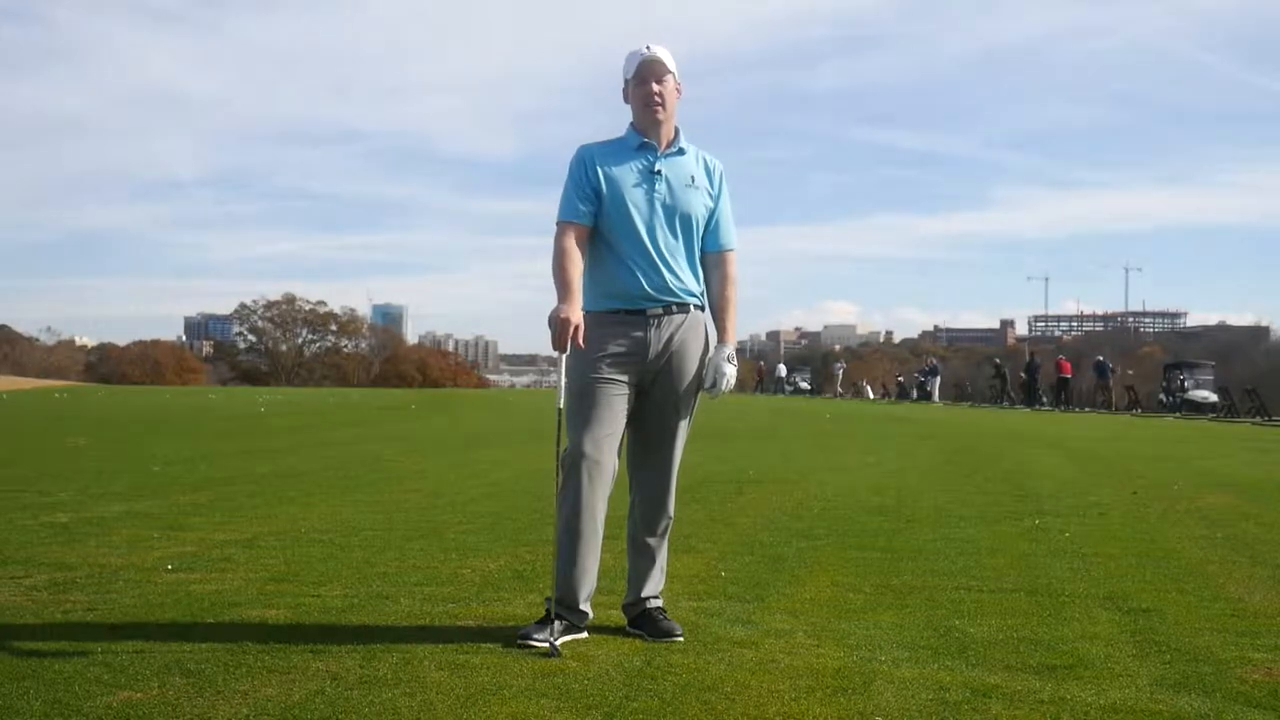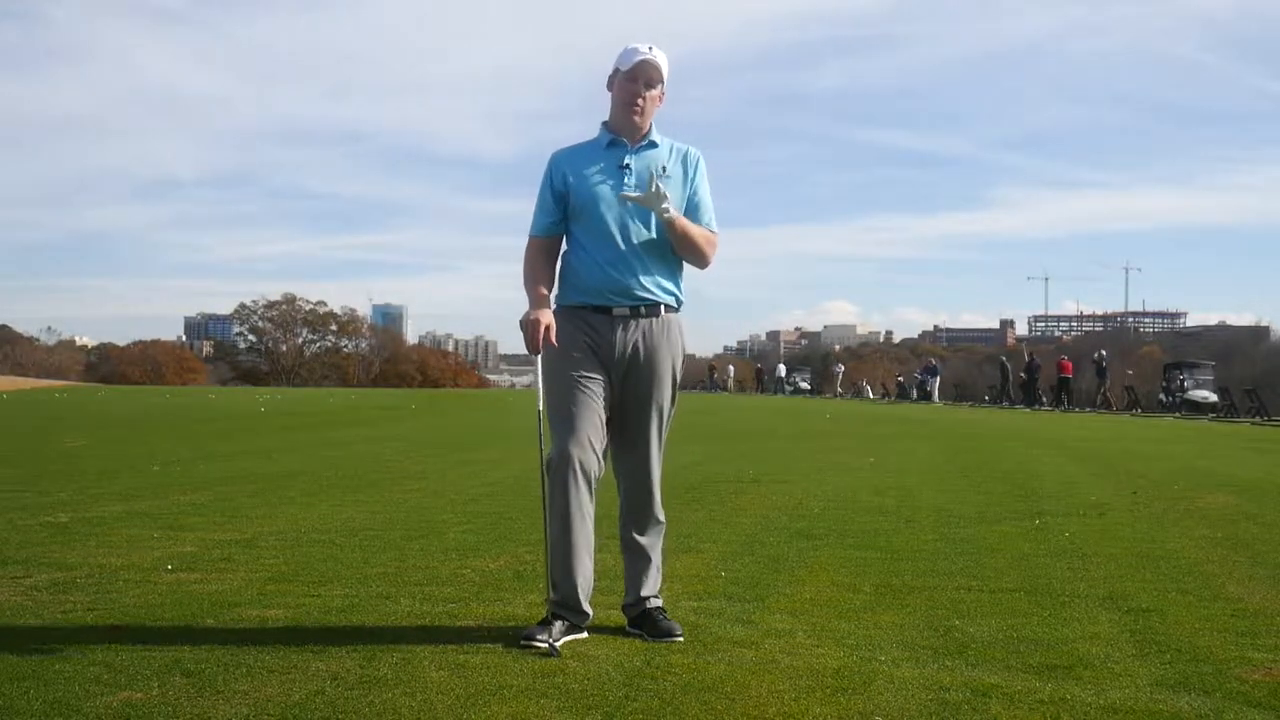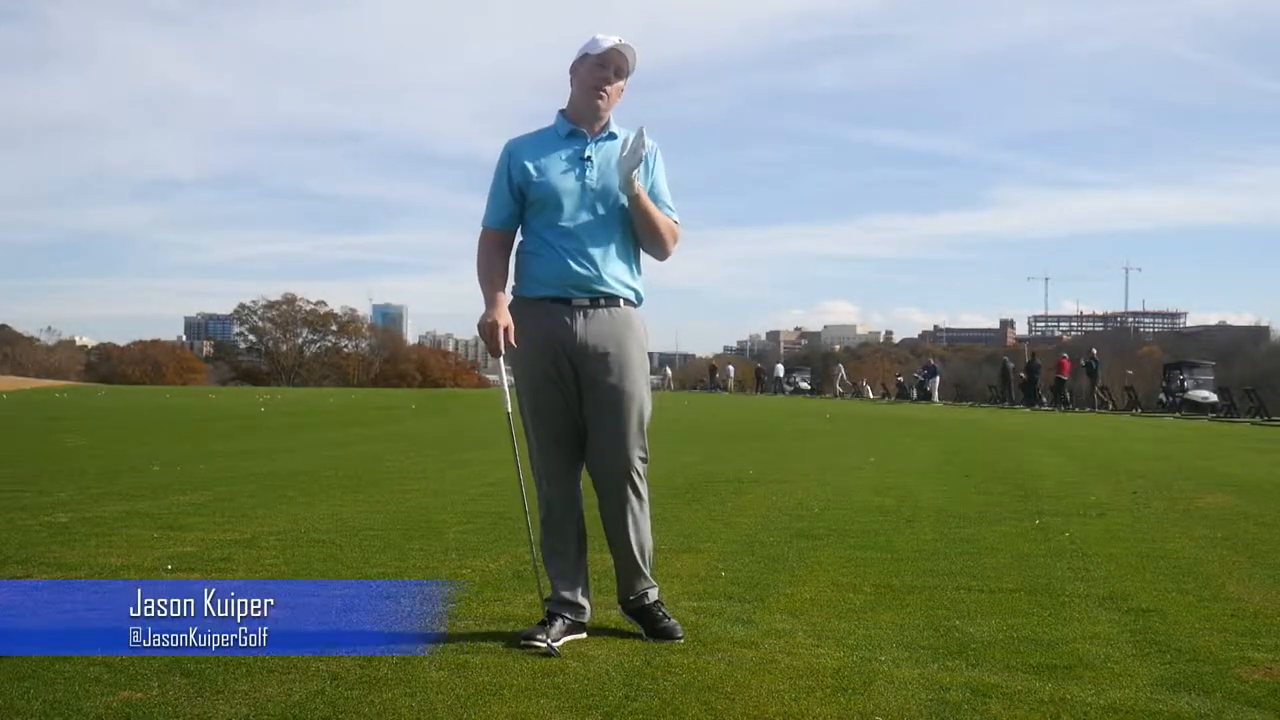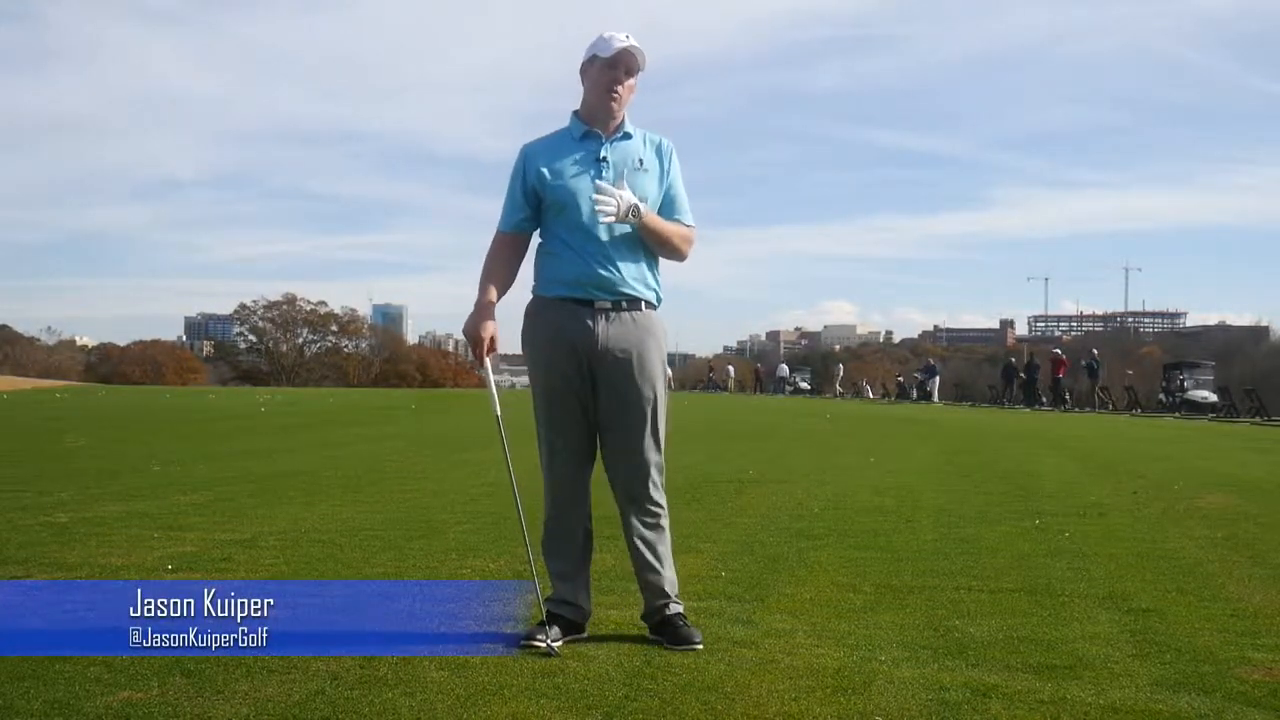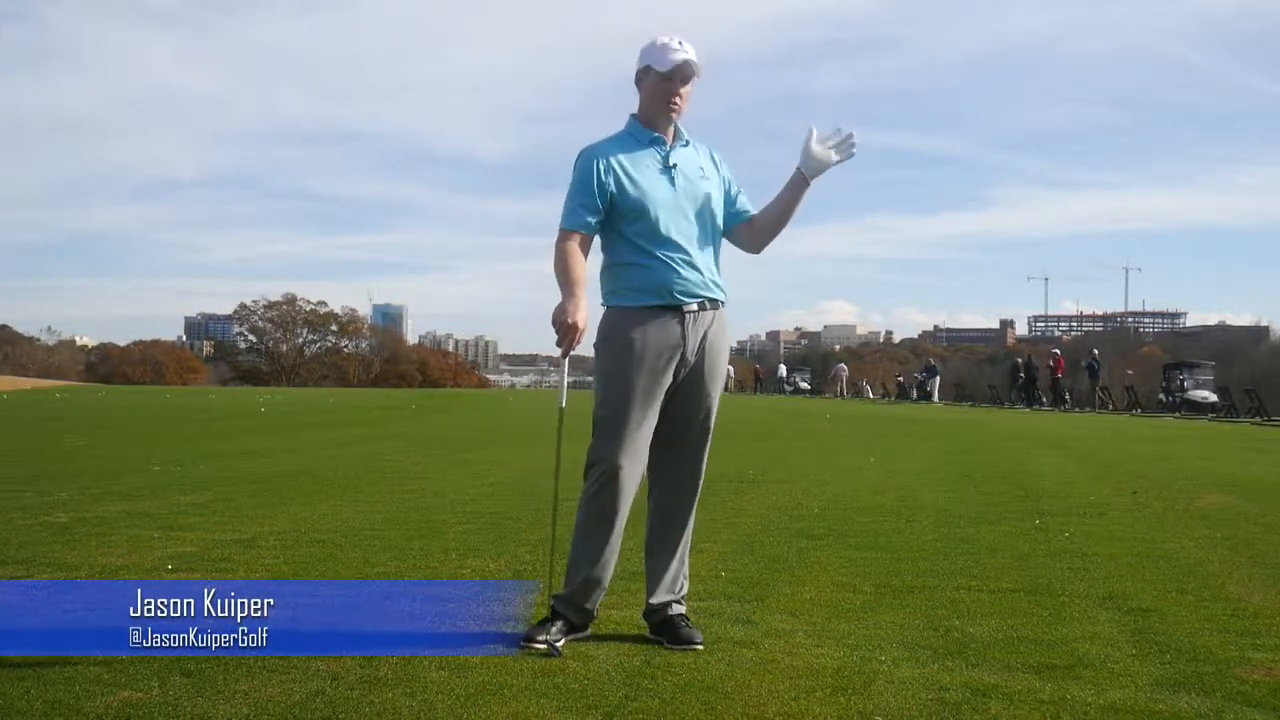
dt=1s
person 1, frame 1
left shoulder: (708, 170)
right shoulder: (592, 160)
left elbow: (721, 263)
right elbow: (570, 236)
left wrist: (725, 345)
right wrist: (569, 301)
left hip: (682, 331)
right hip: (608, 331)
left knee: (658, 476)
right knee: (587, 462)
left ankle: (645, 601)
right ankle: (569, 607)
person 1, frame 2
left shoulder: (685, 161)
right shoulder: (565, 162)
left elbow: (705, 254)
right elbow: (542, 245)
left wrist: (668, 215)
right wrist: (539, 302)
left hip: (655, 328)
right hip: (580, 327)
left knee: (643, 472)
right knee: (571, 462)
left ankle: (644, 600)
right ankle: (568, 607)
person 1, frame 3
left shoulder: (643, 153)
right shoulder: (522, 151)
left elbow: (664, 246)
right elbow: (495, 237)
left wrist: (633, 189)
right wrist: (495, 300)
left hip: (616, 320)
right hip: (539, 319)
left knee: (623, 463)
right knee: (554, 469)
left ankle: (639, 593)
right ankle: (567, 605)
person 1, frame 4
left shoulder: (658, 152)
right shoulder: (538, 155)
left elbow: (683, 245)
right elbow: (510, 240)
left wrist: (636, 214)
right wrist: (485, 305)
left hip: (634, 323)
right hip: (557, 321)
left knee: (641, 472)
right knee: (565, 472)
left ankle: (663, 604)
right ankle: (567, 605)
person 1, frame 5
left shoulder: (709, 160)
right shoulder: (602, 159)
left elbow: (752, 237)
right elbow: (572, 240)
left wrist: (804, 175)
right wrist: (574, 298)
left hip: (707, 326)
right hip: (639, 328)
left knee: (682, 477)
right knee: (615, 467)
left ankle: (666, 604)
right ankle: (574, 605)
